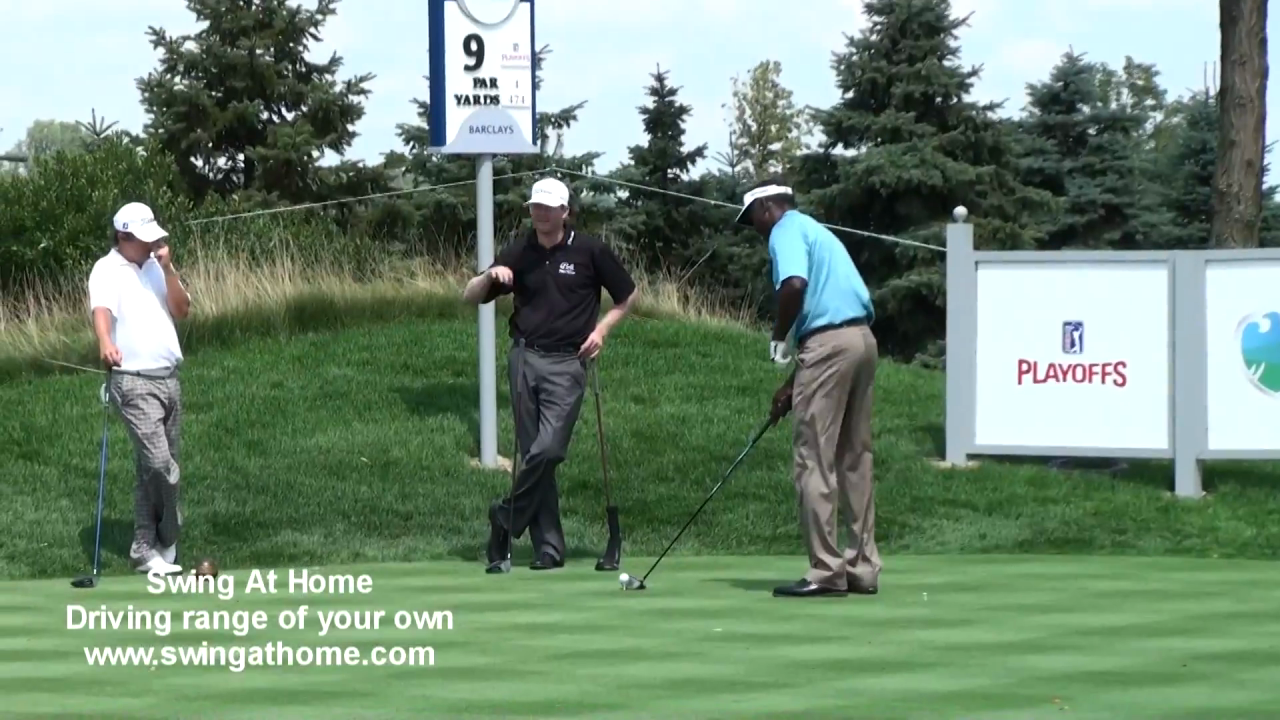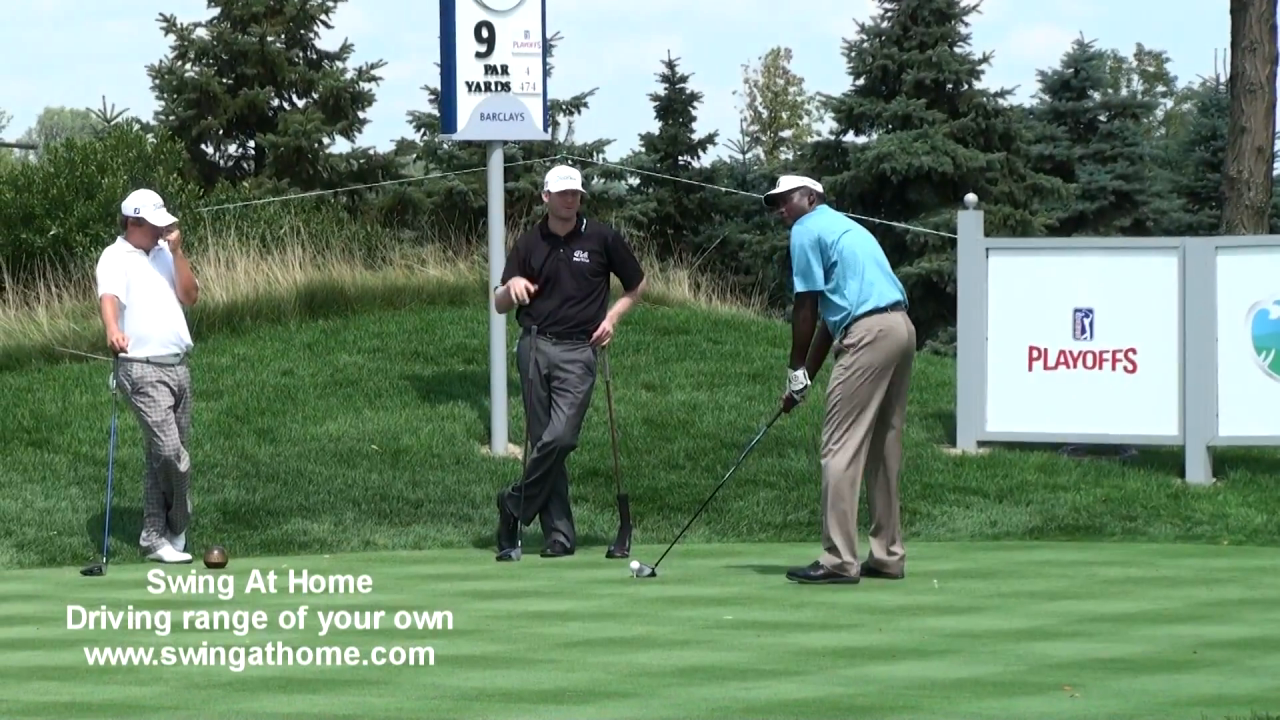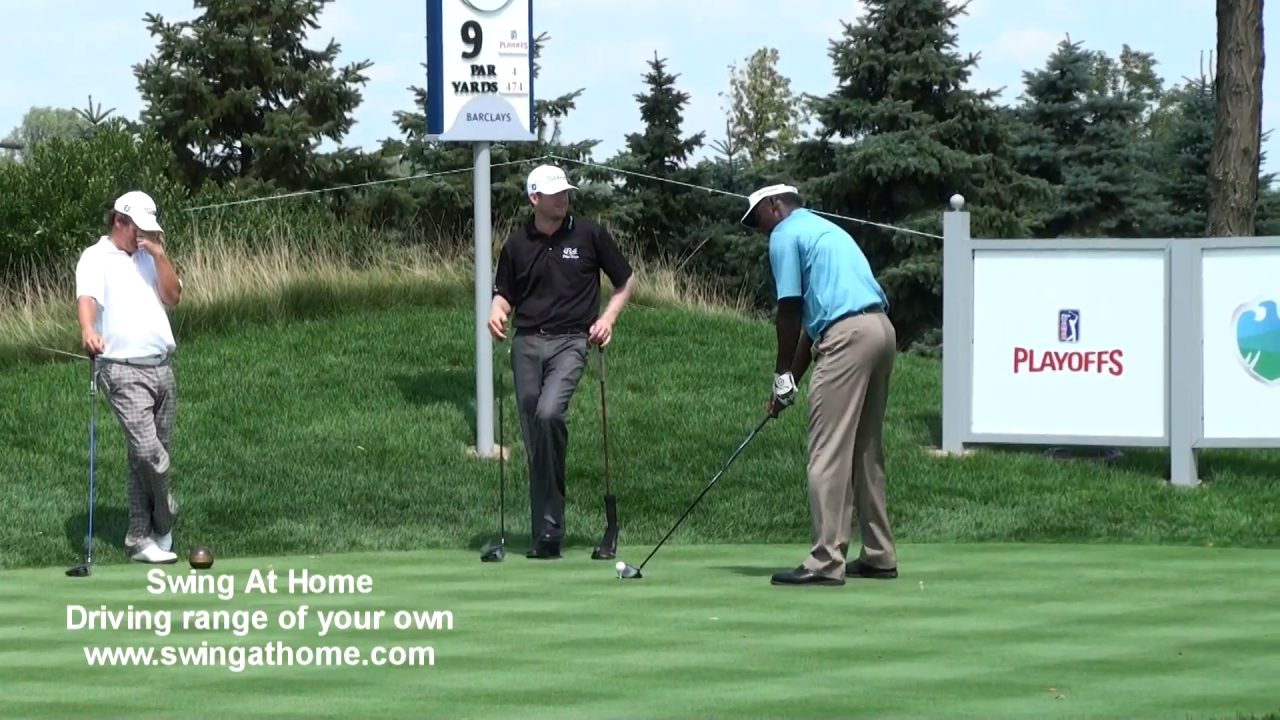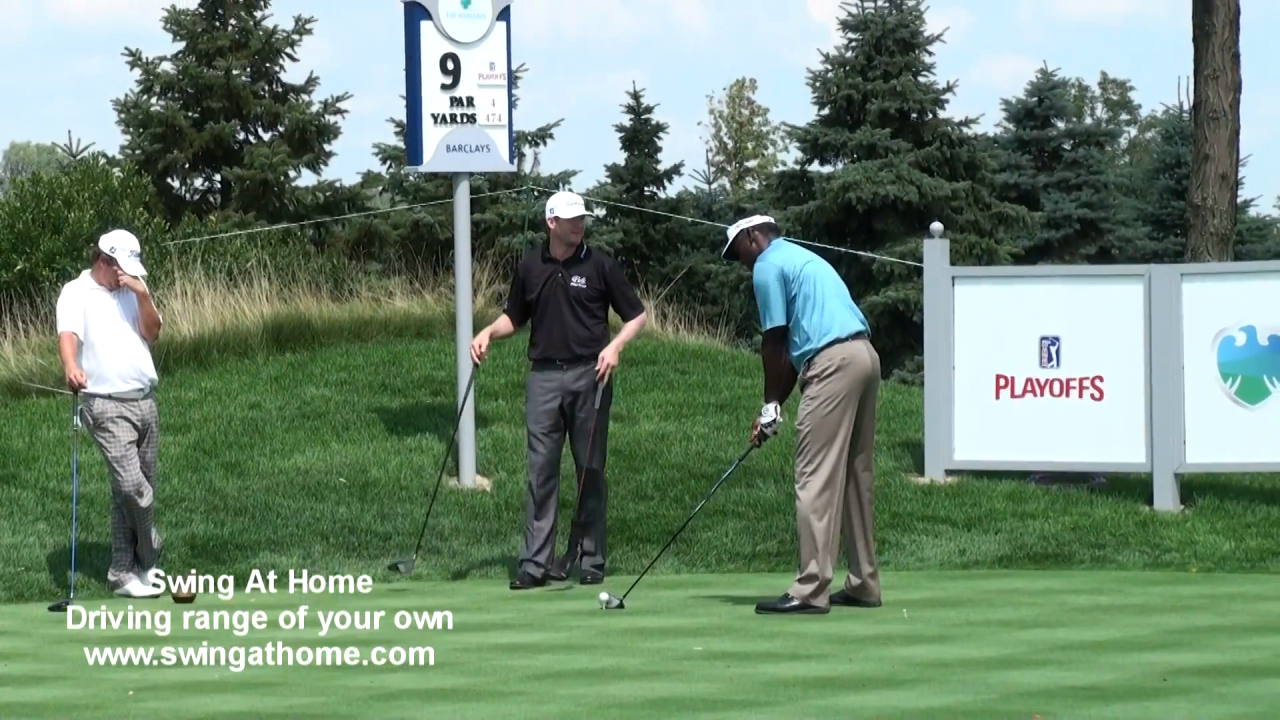
dt=0.7s
person 1, frame 1
right shoulder: (814, 231)
left elbow: (792, 287)
left wrist: (778, 341)
right wrist: (793, 384)
left hip: (830, 345)
right hip: (861, 340)
left knee: (815, 463)
right knee: (854, 460)
person 1, frame 2
right shoulder: (840, 227)
left elbow: (807, 306)
right elbow: (830, 316)
left wrist: (796, 371)
right wrist: (808, 375)
left hip: (870, 333)
right hip: (898, 328)
left knee: (841, 448)
right knee: (884, 449)
person 1, frame 3
right shoulder: (823, 229)
left elbow: (790, 311)
left wrist: (783, 376)
right wrist: (793, 376)
left hip: (848, 335)
right hip: (878, 328)
left knee: (828, 452)
right knee: (864, 447)
person 1, frame 4
right shoulder: (800, 258)
left elbow: (775, 342)
left wrist: (770, 405)
right wrist: (776, 404)
left hip: (835, 363)
right hip: (862, 356)
left knee: (816, 479)
right knee: (853, 476)
person 2, frame 1
left shoulder: (591, 249)
right shoulder: (518, 252)
left elbow: (627, 295)
right elbow: (471, 296)
left wrist: (602, 329)
right wrist: (492, 275)
left hip: (566, 362)
right hip: (525, 358)
left knee: (548, 449)
right knee: (533, 453)
left ankle: (506, 518)
right ankle: (549, 546)
person 2, frame 2
left shoulder: (603, 237)
right shoulder: (531, 242)
left elbow: (637, 284)
right elbow: (499, 303)
left wrist: (612, 317)
right wrist: (512, 286)
left hip: (578, 350)
right hip: (534, 346)
left knee: (561, 437)
right knee: (543, 440)
left ankle: (515, 503)
right ankle: (559, 534)
person 2, frame 3
left shoulder: (590, 234)
right shoulder: (516, 243)
left elbow: (626, 279)
right elbow: (505, 294)
left wrist: (607, 318)
right wrist: (498, 311)
left hip: (570, 341)
right hip: (527, 344)
left knee: (551, 414)
right knee: (535, 438)
left ankle: (555, 511)
right ankle: (546, 532)
person 2, frame 4
left shoulder: (601, 265)
right shoulder: (529, 266)
left elbow: (637, 315)
right elbow: (514, 317)
left wrist: (615, 346)
right wrist: (489, 332)
left hip: (589, 375)
right hip: (544, 376)
left knee: (590, 469)
right knee: (541, 469)
person 3, frame 1
left shoulder: (158, 266)
right shoulder: (107, 270)
left elbow: (181, 310)
right elbow: (101, 309)
left wrist: (167, 269)
right wrist: (106, 343)
left hip: (169, 377)
right hip: (134, 381)
left knee: (154, 465)
right knee: (160, 464)
left ankle: (147, 548)
right ankle: (165, 543)
person 3, frame 2
left shoulder: (165, 252)
right shoulder: (115, 258)
left elbow: (189, 297)
right elbow: (108, 296)
left wrist: (177, 252)
right wrist: (112, 329)
left hip: (178, 365)
right hip: (143, 369)
left knee: (164, 453)
right knee: (169, 451)
left ankle: (156, 536)
right ankle: (176, 528)
person 3, frame 3
left shoulder: (152, 253)
right shoulder: (96, 258)
left elbow: (173, 297)
right elbow: (87, 298)
left wrist: (159, 256)
right wrist: (88, 330)
left hip: (161, 366)
right hip: (124, 371)
left knee: (154, 452)
right knee: (147, 452)
left ankle: (142, 536)
right ankle: (164, 523)
person 3, frame 4
left shoulder: (134, 288)
right shoulder: (76, 293)
left elbow: (152, 332)
right elbow: (68, 334)
left wrist: (142, 294)
right wrist: (71, 366)
left hip: (144, 400)
right hip: (107, 405)
left knee: (136, 487)
right knee: (131, 485)
left ankle: (124, 571)
right ankle: (148, 559)
